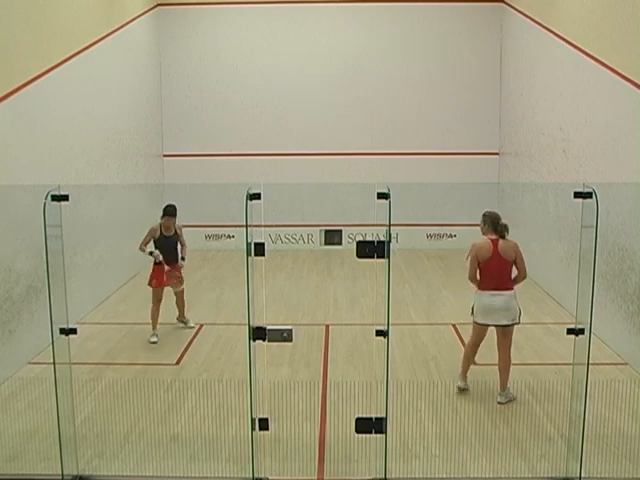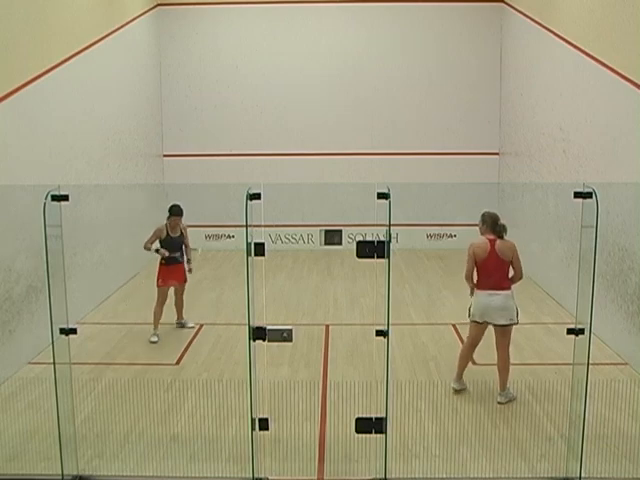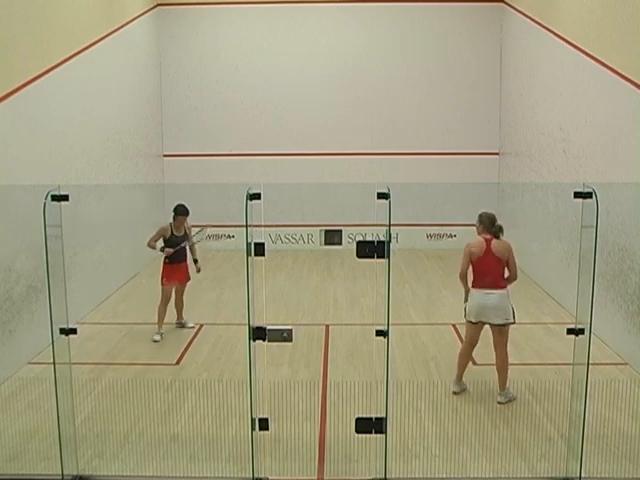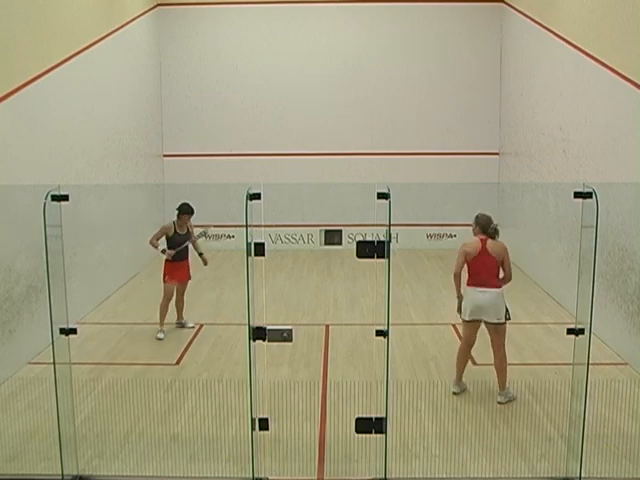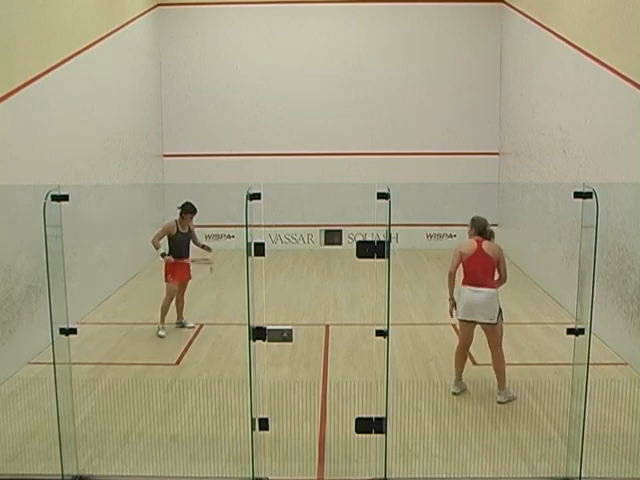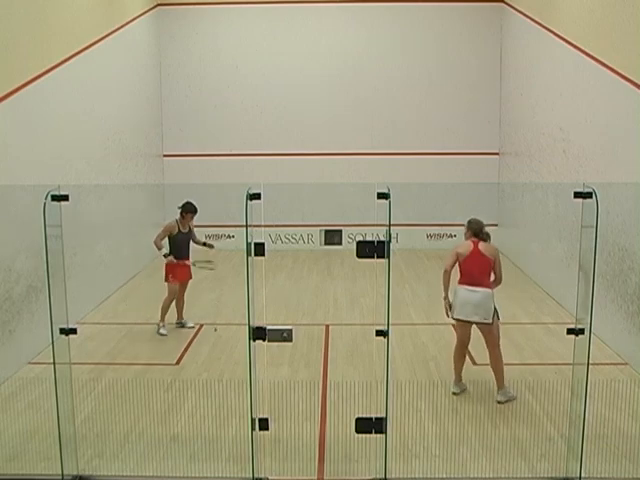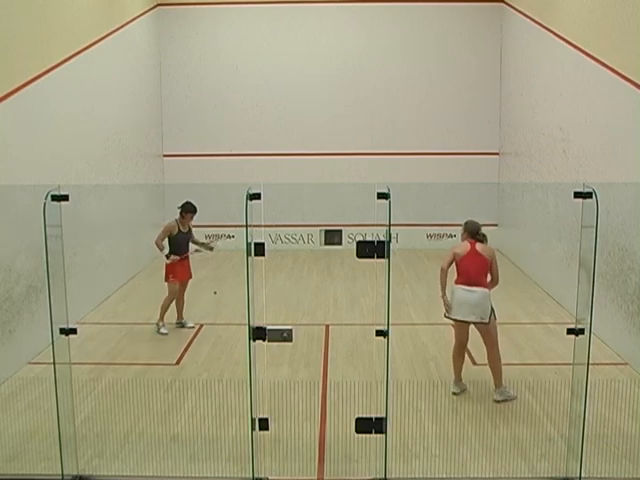
dt=0.1s
person 1, frame 1
left shoulder: (478, 246)
right shoulder: (512, 246)
left elbow: (471, 277)
right elbow: (523, 274)
left hip: (484, 299)
right hip: (506, 300)
left knee: (474, 341)
right knee: (504, 349)
left ankle: (462, 378)
right ankle: (503, 392)
person 1, frame 2
left shoulder: (475, 246)
right shoulder: (510, 246)
left elbow: (468, 275)
right elbow: (519, 275)
left hip: (482, 299)
right hip: (504, 299)
left knee: (471, 342)
right knee: (503, 348)
left ankle: (458, 380)
right ankle: (503, 392)
person 1, frame 3
left shoulder: (471, 246)
right shoulder: (505, 246)
left elbow: (462, 274)
right elbow: (513, 276)
left wrist: (467, 290)
left hip: (477, 298)
right hip: (499, 298)
left knee: (469, 343)
right knee: (501, 348)
left ankle: (457, 383)
right ankle: (503, 392)
person 1, frame 4
left shoulder: (467, 246)
right shoulder: (501, 247)
left elbow: (457, 272)
right elbow: (508, 277)
left wrist: (459, 295)
left hip: (472, 296)
right hip: (494, 298)
left knee: (466, 343)
right knee: (499, 348)
left ankle: (457, 383)
right ankle: (503, 392)
person 1, frame 5
left shoulder: (463, 247)
right shoulder: (496, 248)
left elbow: (451, 272)
right elbow: (503, 278)
left wrist: (451, 298)
left hip: (466, 295)
right hip: (488, 297)
left knee: (463, 343)
right knee: (496, 347)
left ankle: (457, 383)
right ankle: (502, 391)
person 1, frame 6
left shoulder: (460, 248)
right shoulder: (493, 249)
left elbow: (447, 270)
right elbow: (498, 279)
left wrist: (446, 296)
left hip: (462, 295)
right hip: (483, 298)
left knee: (461, 343)
right knee: (494, 346)
left ankle: (457, 383)
right ankle: (502, 391)
person 1, frame 7
left shoulder: (457, 248)
right shoulder: (489, 250)
left elbow: (444, 268)
right elbow: (495, 280)
left wrist: (443, 295)
left hip: (460, 294)
right hip: (480, 297)
left knee: (460, 343)
right knee: (492, 346)
left ankle: (457, 383)
right ankle: (499, 390)
person 2, frame 1
left shoulder: (178, 228)
right shoulder: (155, 230)
left elbow: (183, 246)
right elbow: (141, 246)
left wrist: (182, 259)
right wrist: (151, 253)
left hip: (175, 268)
right hip: (159, 269)
left knee: (180, 295)
right knee: (156, 302)
left ankle: (181, 317)
right ankle: (154, 332)
person 2, frame 2
left shoulder: (183, 228)
right shoulder: (161, 230)
left elbow: (186, 245)
right elbow: (146, 245)
left wrist: (189, 262)
right wrist: (157, 251)
left hip: (180, 267)
right hip: (166, 268)
left knee: (180, 295)
right knee: (161, 300)
left ankle: (180, 319)
right ankle: (155, 332)
person 2, frame 3
left shoulder: (187, 227)
right shoulder: (165, 229)
left elbow: (191, 244)
right elbow: (150, 243)
left wrist: (196, 261)
right wrist: (162, 249)
left hip: (183, 266)
right hip: (169, 267)
left knee: (180, 295)
right knee: (165, 299)
left ankle: (180, 320)
right ankle: (159, 330)
person 2, frame 4
left shoulder: (189, 226)
right shoulder: (168, 227)
left elbow: (193, 241)
right elbow: (152, 240)
left wrist: (201, 254)
right wrist: (164, 251)
left hip: (184, 264)
right hip: (172, 265)
left knee: (181, 294)
right knee: (167, 296)
left ankle: (180, 320)
right ankle: (161, 328)
person 2, frame 5
left shoulder: (190, 225)
right shoulder: (171, 226)
left elbow: (194, 239)
right elbow: (154, 240)
left wrist: (203, 246)
right wrist: (163, 255)
left hip: (185, 263)
right hip: (173, 264)
left knee: (181, 294)
right knee: (170, 295)
left ankle: (180, 320)
right ankle: (161, 325)
person 2, frame 6
left shoulder: (190, 225)
right shoulder: (171, 226)
left elbow: (194, 238)
right elbow: (157, 241)
left wrist: (204, 244)
right wrist: (166, 255)
left hip: (185, 263)
right hip: (174, 264)
left knee: (181, 294)
right knee: (172, 295)
left ankle: (180, 320)
right ankle: (161, 323)
person 2, frame 7
left shoulder: (189, 225)
right shoulder: (172, 226)
right elbow: (158, 241)
left wrist: (203, 244)
right wrist: (168, 255)
left hip: (185, 263)
right hip: (174, 264)
left knee: (181, 294)
right knee: (172, 295)
left ankle: (180, 320)
right ankle: (160, 322)
